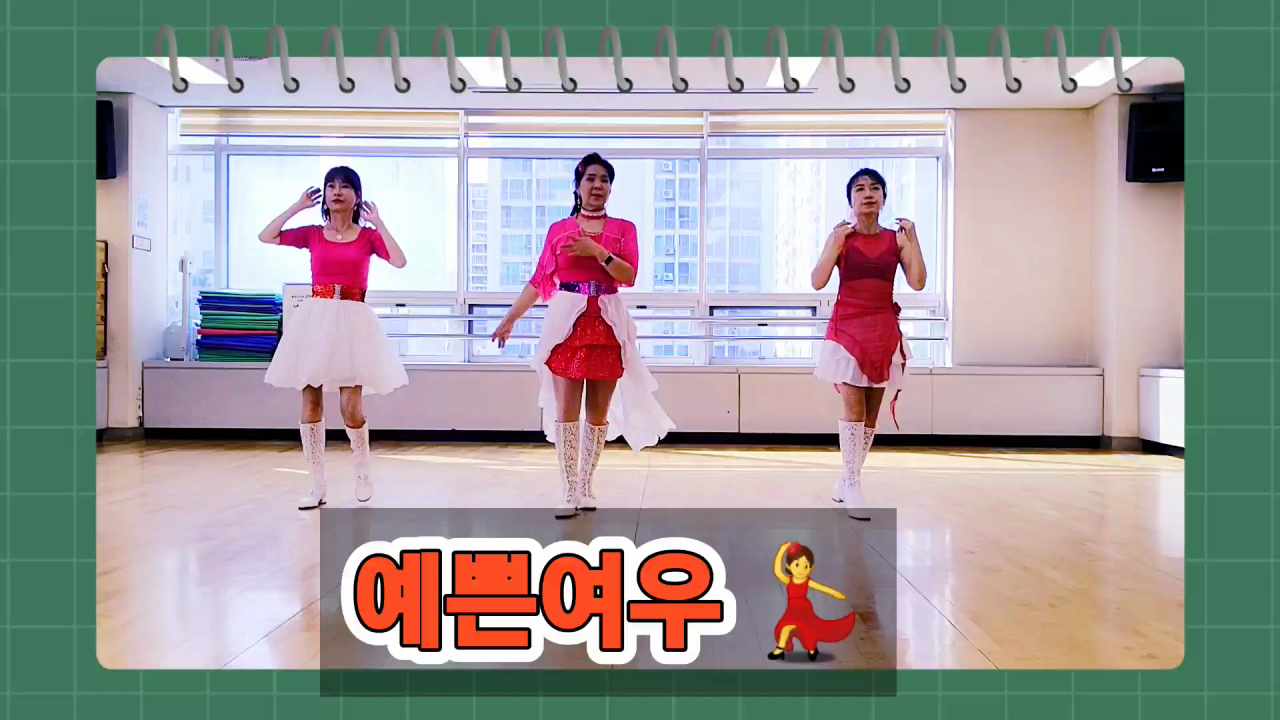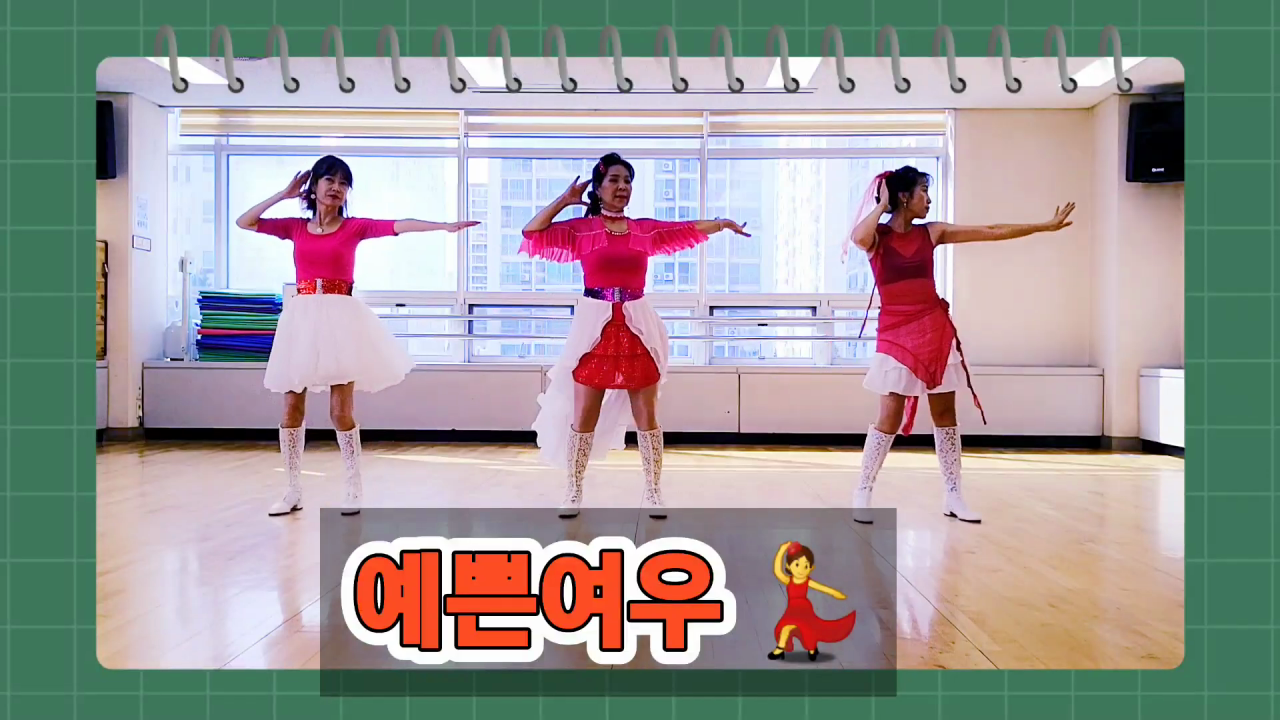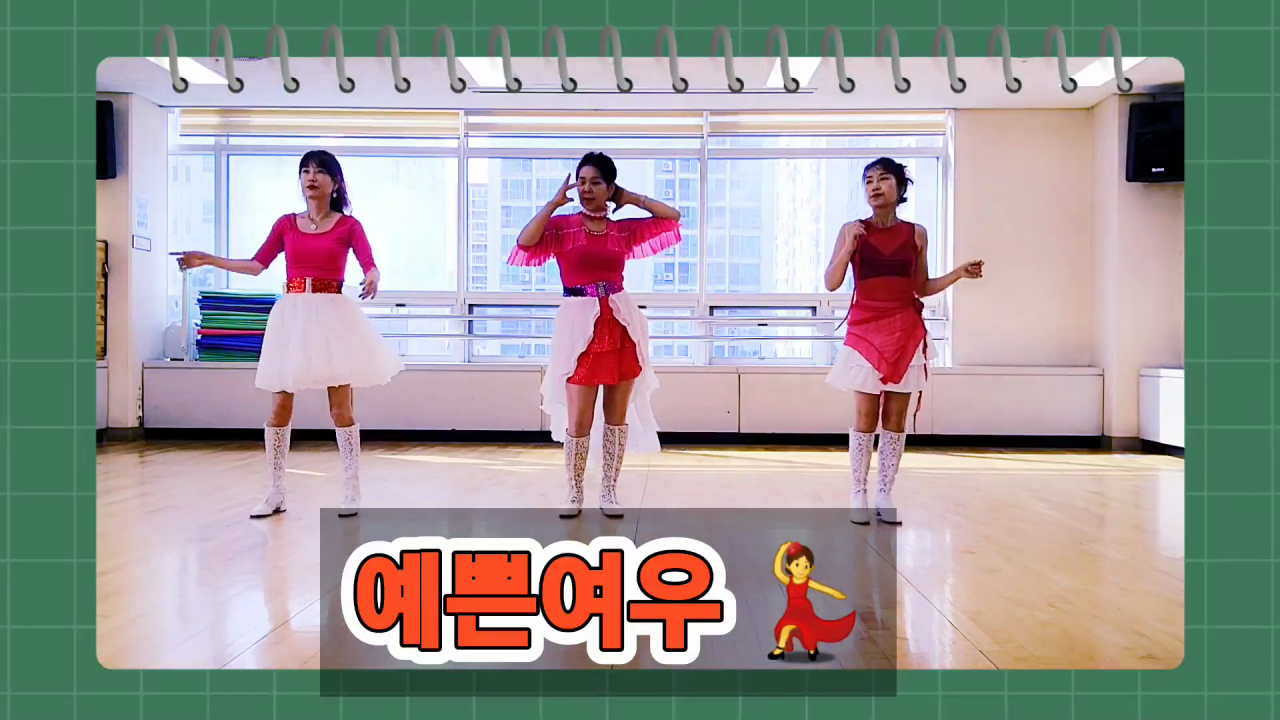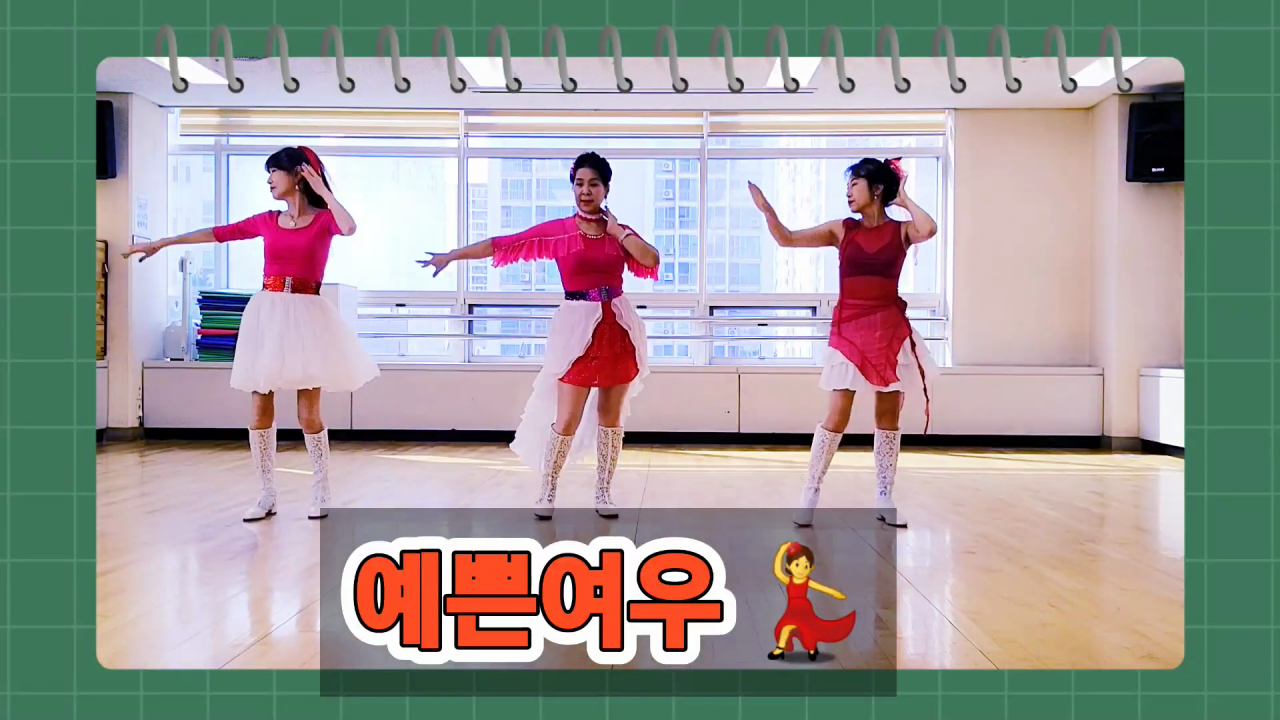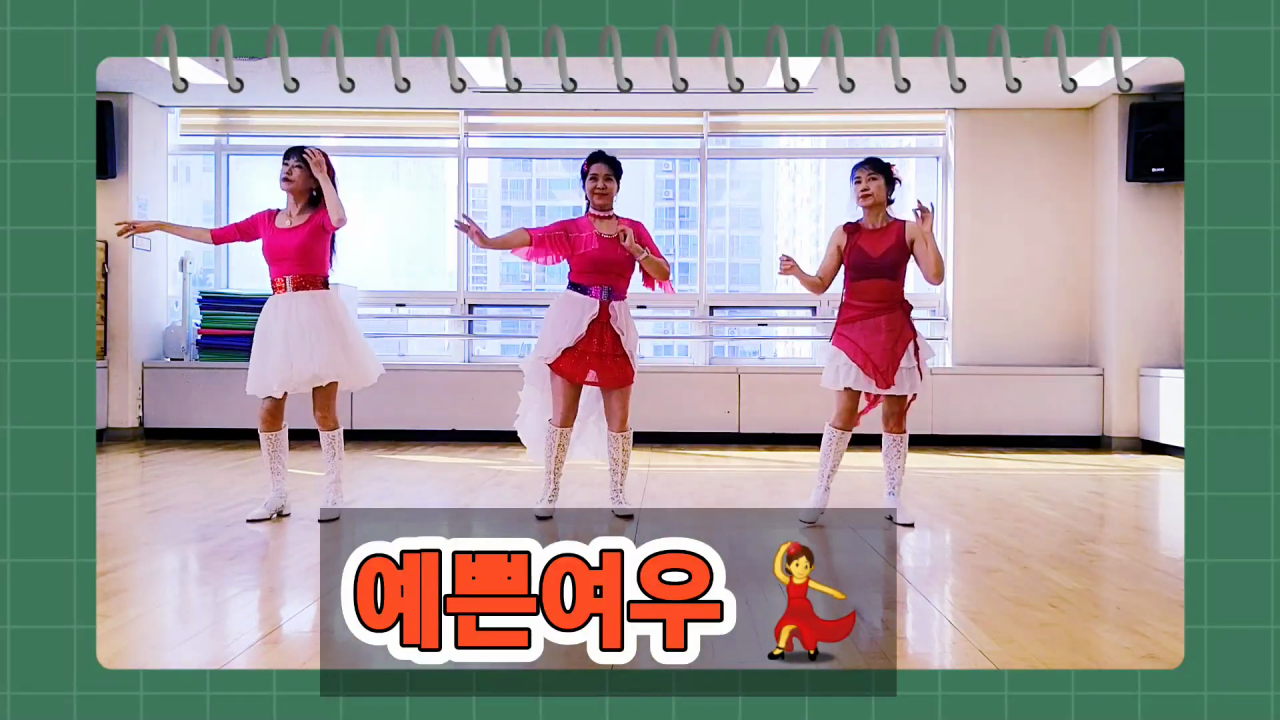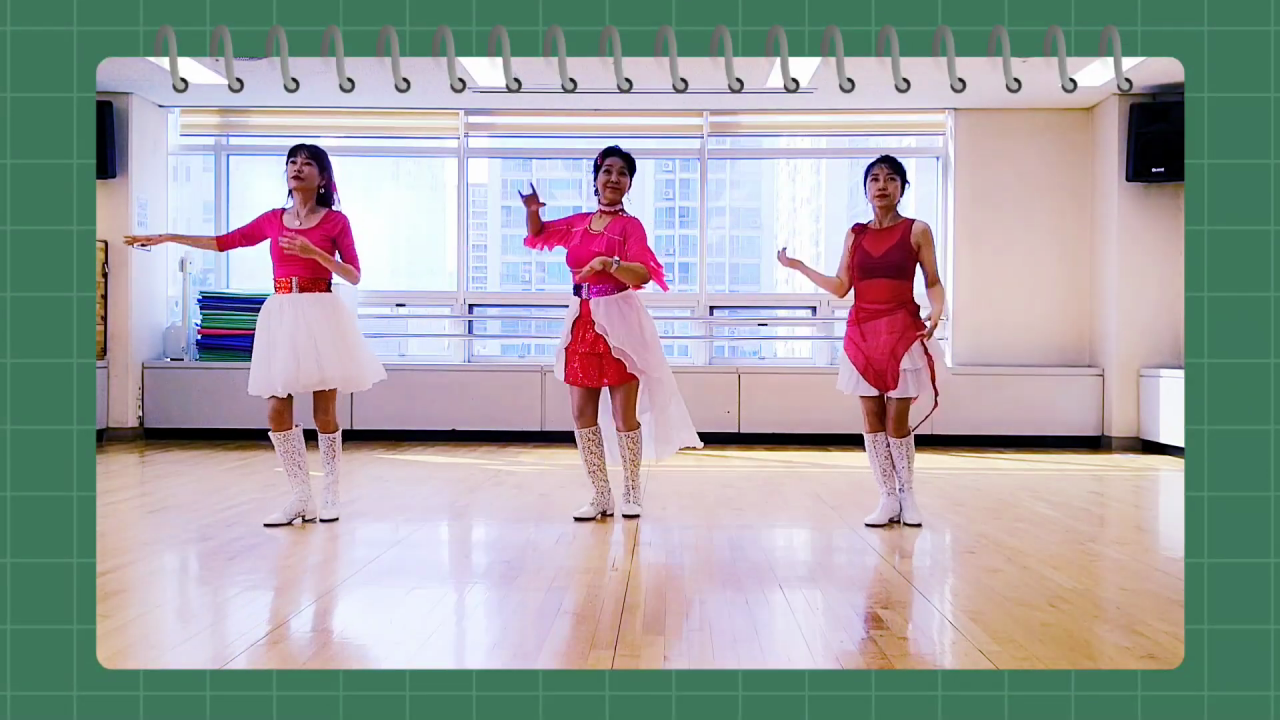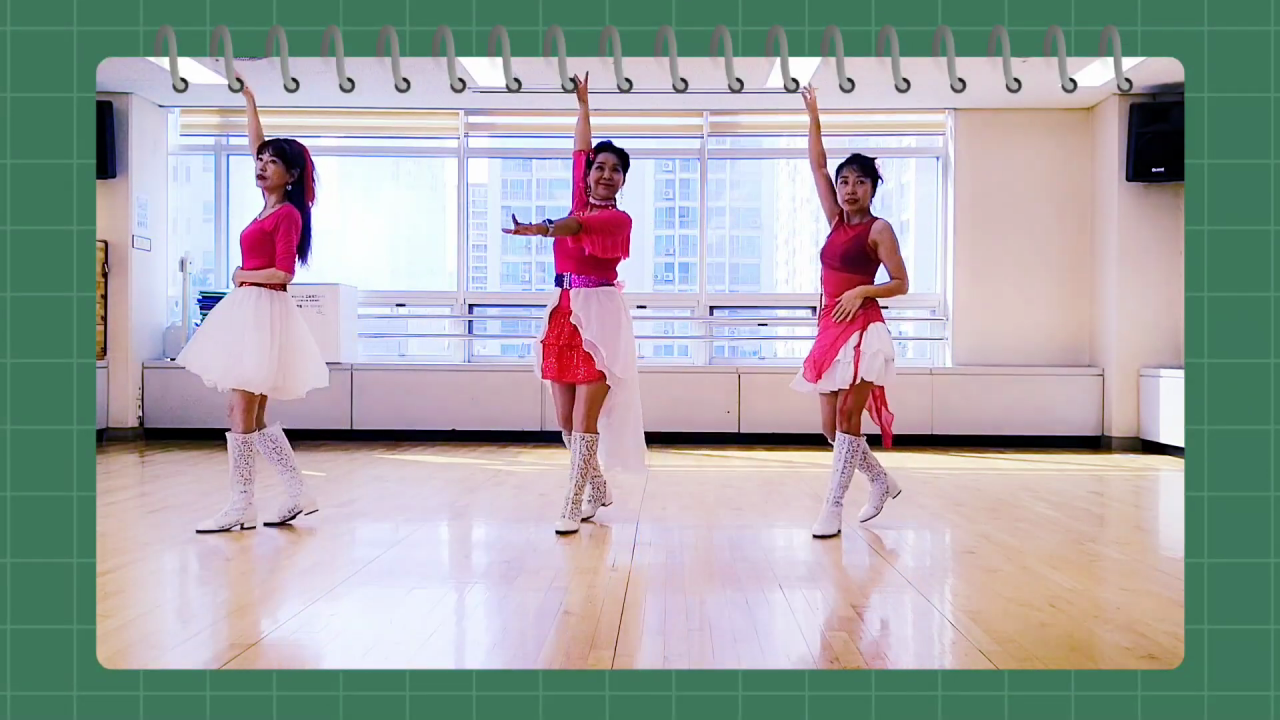
dt=0.7s
person 1, frame 1
left shoulder: (624, 229)
right shoulder: (558, 229)
left elbow: (627, 277)
right elbow: (540, 281)
left wrist: (598, 253)
right wrist: (510, 317)
left hip: (609, 324)
right hip: (568, 323)
left knee: (598, 414)
right knee: (565, 411)
left ankle: (584, 486)
right ankle: (569, 491)
person 1, frame 2
left shoulder: (646, 230)
right shoulder: (581, 230)
left elbow: (689, 230)
right elbow: (532, 233)
left wrist: (724, 224)
right wrist: (564, 200)
left hip: (636, 327)
right hip: (594, 326)
left knee: (647, 418)
right knee: (583, 417)
left ankle: (653, 492)
right ankle: (573, 492)
person 1, frame 3
left shoulder: (625, 230)
right shoulder: (560, 224)
left elbow: (672, 217)
right elbow: (525, 244)
left wrist: (631, 198)
right wrist: (555, 203)
left hip: (620, 322)
right hip: (579, 323)
left knee: (617, 414)
right knee: (578, 418)
left ankle: (609, 490)
right ankle: (574, 492)
person 1, frame 4
left shoulder: (622, 234)
right shoulder: (555, 231)
left elbow: (652, 261)
right elbow: (501, 244)
left wrist: (617, 229)
right wrist: (452, 255)
left hip: (618, 327)
right hip: (578, 327)
left knee: (611, 417)
right knee: (566, 420)
left ankle: (603, 491)
right ankle: (548, 490)
person 1, frame 5
left shoulder: (634, 229)
right shoulder: (568, 228)
left elbow: (662, 273)
right elbow: (531, 239)
left wrist: (634, 250)
right wrist: (489, 242)
left hip: (613, 327)
right hip: (570, 323)
left knee: (618, 419)
right knee: (562, 414)
left ankle: (617, 492)
right ankle: (550, 492)
person 1, frame 6
left shoulder: (630, 225)
right shoulder: (577, 223)
left elbow: (644, 273)
right elbow: (537, 233)
left wrist: (608, 265)
right wrist: (532, 209)
left hip: (619, 325)
right hip: (582, 322)
left knee: (625, 414)
right knee: (582, 416)
left ankle: (631, 492)
right ankle: (601, 494)
person 1, frame 7
left shoulder: (620, 219)
right shoulder: (580, 206)
left elbow: (583, 228)
right elbow: (579, 152)
left wrist: (538, 228)
right wrist: (583, 103)
left hip: (599, 316)
right hip: (562, 316)
left knee: (585, 419)
right knee: (566, 420)
left ankle: (573, 506)
right ankle: (599, 489)
person 2, frame 1
left shoulder: (369, 237)
right shoulder: (313, 234)
left elbow: (400, 262)
right elbow: (266, 237)
left wrist: (379, 224)
right wrist: (297, 207)
left hip: (353, 321)
right hip: (315, 319)
left knee: (351, 410)
right knee: (311, 405)
left ankle: (363, 472)
right ankle: (317, 486)
person 2, frame 2
left shoulder: (355, 227)
right shoulder: (294, 227)
left elbow: (401, 225)
right elbow: (244, 222)
left wrist: (447, 226)
right wrist: (283, 195)
left hip: (340, 318)
right hip: (301, 317)
left knee: (341, 413)
right knee: (291, 409)
left ankle: (353, 490)
right ankle: (293, 490)
person 2, frame 3
left shoulder: (349, 225)
right shoulder: (286, 223)
left elbow: (370, 266)
right elbow: (258, 263)
left wrist: (372, 280)
right wrist: (209, 260)
left hip: (333, 317)
right hip: (292, 315)
left knee: (341, 409)
right knee: (279, 408)
left ankle: (352, 492)
right ankle: (276, 492)
person 2, frame 4
left shoulder: (325, 219)
right shoulder: (266, 221)
left elbow: (350, 227)
right elbow: (216, 233)
left wrist: (321, 189)
right wrist: (161, 243)
left hip: (307, 315)
right hip: (266, 313)
left knee: (309, 414)
right knee: (260, 411)
left ankle: (321, 490)
right ankle: (268, 494)
person 2, frame 5
left shoulder: (320, 217)
right shoulder: (265, 220)
left elbow: (339, 220)
right elbow: (214, 236)
left wrist: (322, 175)
right wrist: (158, 226)
left hip: (319, 312)
right hip: (281, 314)
left knee: (325, 410)
right knee: (269, 411)
left ankle: (333, 494)
right ankle: (278, 496)
person 2, frame 6
left shoulder: (336, 220)
right shoulder: (272, 220)
left elbow: (354, 276)
right elbow: (222, 242)
left wrist: (317, 254)
right wrist: (167, 238)
left hip: (320, 315)
right hip: (280, 317)
left knee: (325, 415)
right knee: (277, 414)
left ankle: (331, 493)
right ankle: (301, 496)
person 2, frame 7
left shoulder: (289, 214)
right shoulder: (272, 205)
left elbow: (283, 273)
right elbow: (256, 144)
left wrist: (243, 276)
right wrist: (249, 98)
left hip: (263, 312)
right hip: (247, 312)
left knee: (242, 414)
right knee: (254, 416)
left ankle: (241, 508)
right ankle: (299, 493)
person 3, frame 1
left shoulder: (898, 238)
right shoulder: (841, 236)
left elbow: (918, 283)
right elbow: (818, 282)
left wrist: (913, 243)
right wrist: (834, 246)
left hip: (885, 331)
right hip: (847, 329)
left knee: (870, 417)
right knee: (853, 412)
left ankle: (845, 482)
right ankle: (852, 488)
person 3, frame 2
left shoulder: (932, 232)
right shoulder: (877, 236)
left elbow: (993, 233)
right elbow: (857, 238)
left wrist: (1046, 226)
right wrist: (881, 205)
left hip: (936, 332)
right hip: (896, 336)
left knee: (945, 416)
right knee: (889, 420)
left ankle: (953, 496)
right ankle: (863, 492)
person 3, frame 3
left shoulder: (916, 234)
right shoulder: (853, 230)
left elbow: (922, 288)
right elbow: (831, 283)
left wrist: (957, 275)
right wrist: (846, 251)
left hip: (907, 330)
right hip: (866, 330)
left knee: (895, 418)
right knee: (865, 417)
left ankle: (885, 494)
right ankle: (858, 493)
person 3, frame 4
left shoulder: (902, 230)
right shoulder: (841, 229)
left elbow: (929, 229)
right elbow: (787, 239)
left wrist: (904, 201)
right wrist: (766, 209)
left hip: (891, 330)
right hip: (849, 331)
left knee: (888, 418)
right knee: (836, 417)
left ankle: (885, 497)
right ankle: (811, 489)
person 3, frame 5
left shoulder: (907, 230)
right shoulder: (844, 234)
left elbow: (935, 277)
right elbow: (820, 284)
left wrist: (927, 231)
right wrist: (796, 273)
left hip: (895, 330)
right hip: (851, 330)
left knee: (895, 418)
right knee: (844, 415)
left ankle: (893, 497)
right ankle: (821, 490)
person 3, frame 6
left shoulder: (917, 230)
right shoulder: (855, 234)
left elbow: (933, 282)
right elbow: (841, 287)
left wrist: (936, 312)
right wrist: (800, 267)
left hip: (903, 332)
right hip: (862, 333)
left knee: (898, 421)
right knee: (873, 420)
left ankle: (907, 493)
right ankle: (888, 496)
person 3, frame 7
left shoulder: (879, 229)
right shoulder: (836, 221)
left elbow: (900, 284)
right elbow: (816, 167)
left wrist: (862, 291)
right wrist: (813, 119)
left hip: (862, 330)
right hip: (830, 329)
left knee: (847, 418)
right knee: (831, 424)
left ankle: (834, 507)
right ankle: (881, 481)
